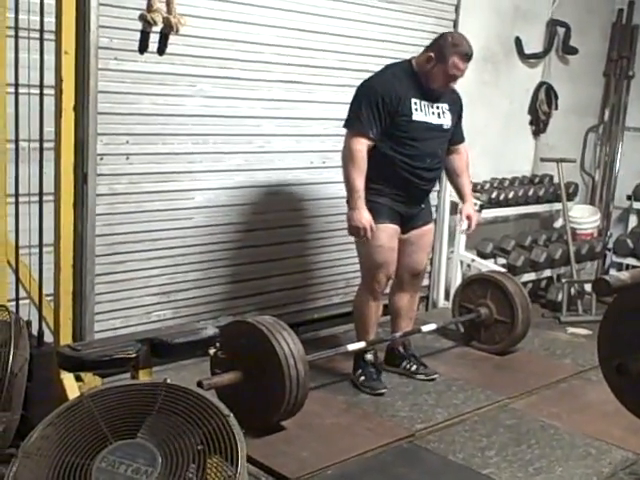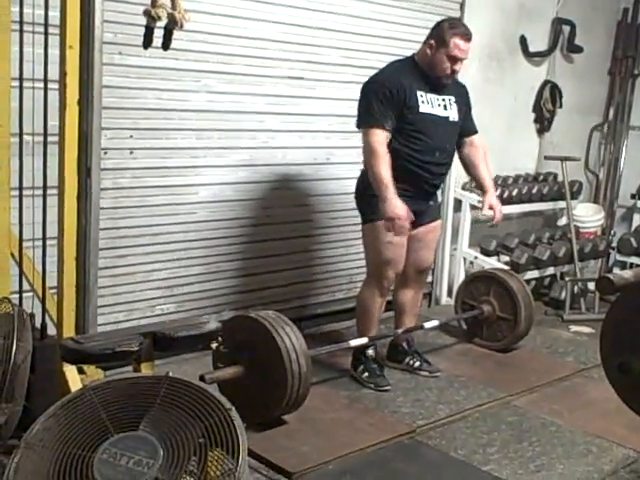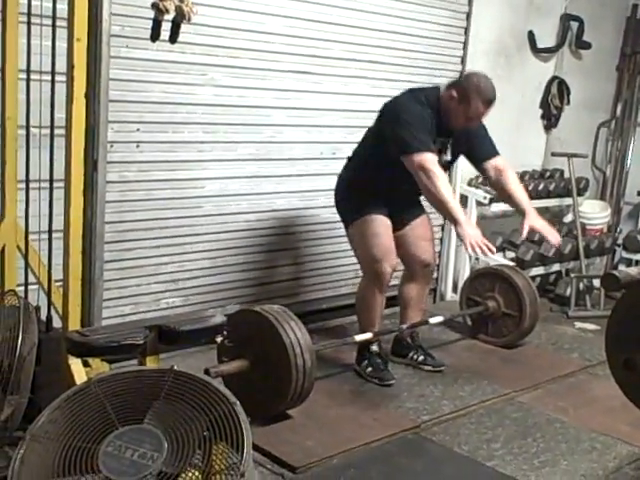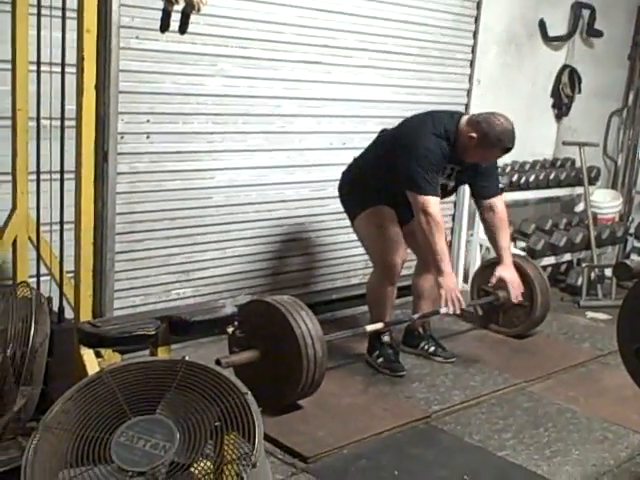
dt=0.4s
person 1, frame 1
left shoulder: (451, 99)
right shoulder: (383, 87)
left elbow: (456, 151)
right elbow: (356, 146)
left wrist: (467, 198)
right wrist: (357, 205)
left hip: (418, 203)
right hip: (380, 201)
left knee: (412, 278)
right knee: (377, 280)
left ankle: (399, 351)
right ankle: (364, 360)
person 1, frame 2
left shoulder: (457, 91)
right shoulder: (390, 82)
left elbow: (471, 144)
right elbow: (375, 142)
left wrist: (489, 190)
right wrist: (387, 197)
left hip: (427, 198)
right hip: (390, 197)
left knee: (417, 274)
right knee: (384, 276)
left ankle: (402, 348)
right ankle: (364, 355)
person 1, frame 3
left shoulder: (468, 126)
right shoulder: (410, 112)
left elbow: (498, 169)
right elbow: (427, 171)
left wrist: (529, 212)
right wrist: (463, 223)
left hip: (404, 198)
right hip: (363, 194)
left knee: (423, 263)
right knee: (381, 270)
left ankle: (406, 342)
right ankle: (367, 351)
person 1, frame 4
left shoulder: (480, 150)
right shoulder: (426, 142)
left elbow: (493, 207)
right elbow: (428, 213)
left wrist: (506, 262)
right wrist: (445, 274)
left hip: (408, 196)
right hip: (367, 191)
left knee: (434, 257)
right knee: (391, 262)
left ankle: (417, 333)
right ankle: (379, 342)
